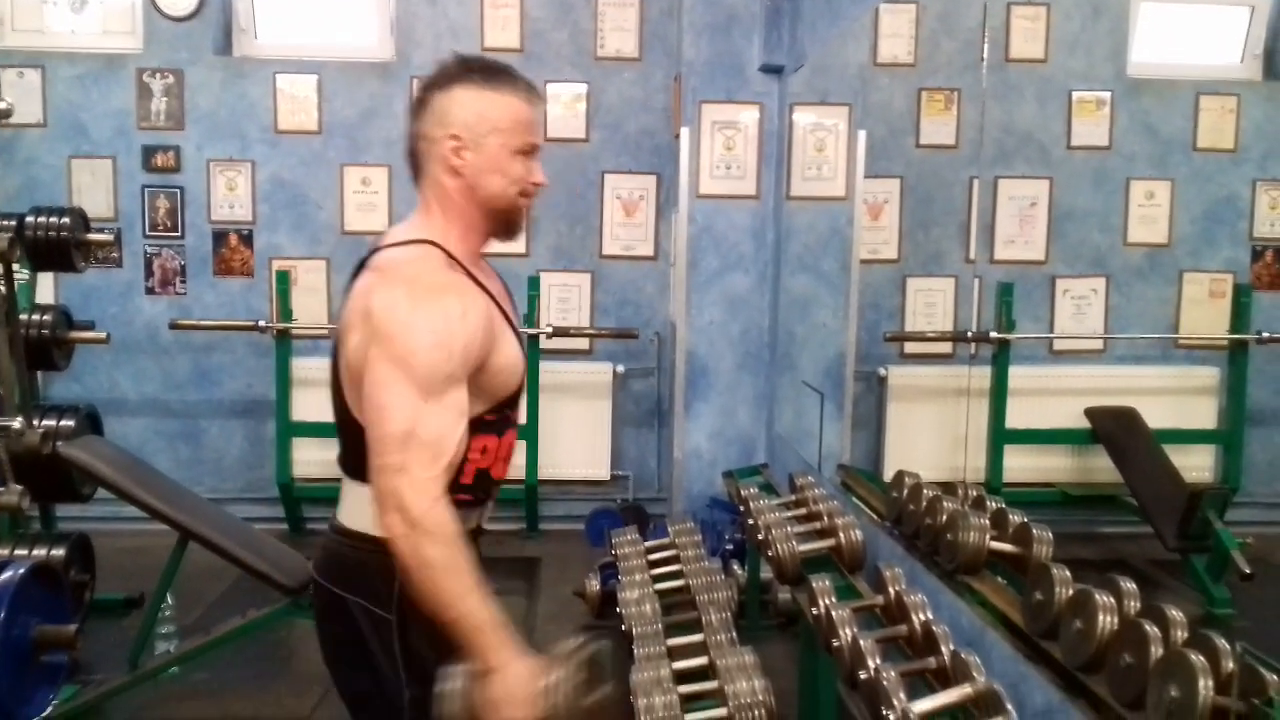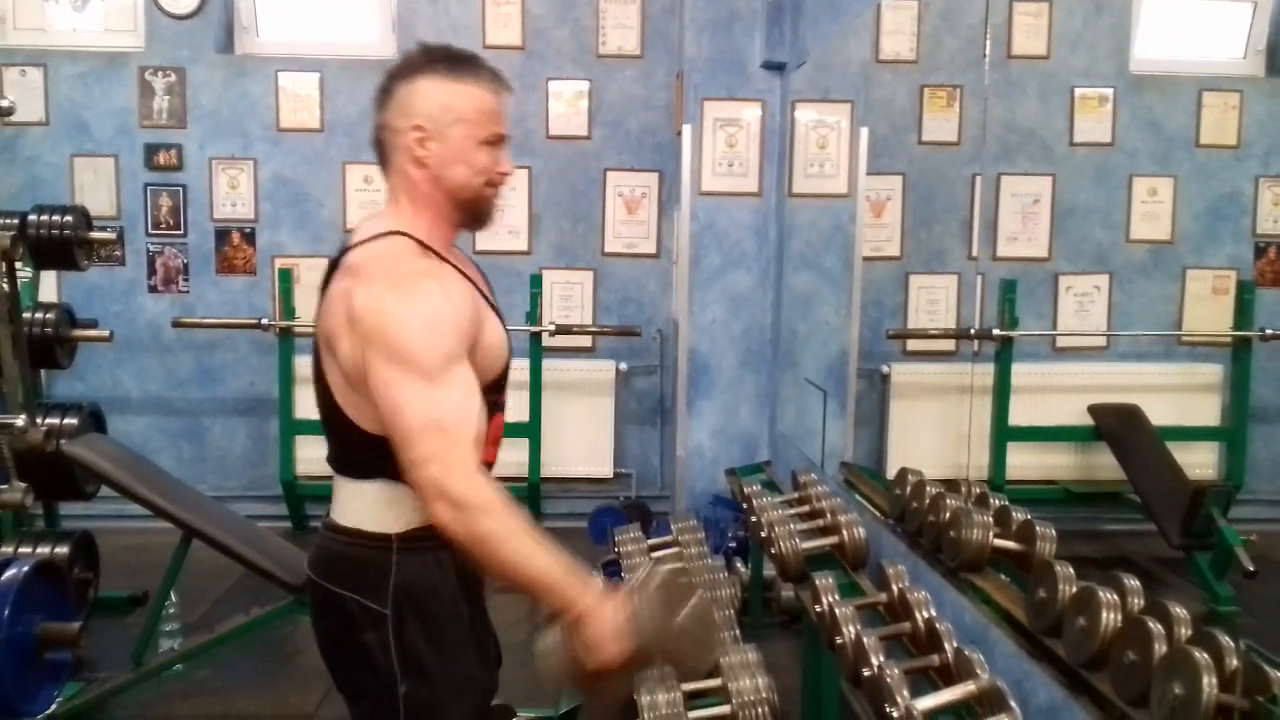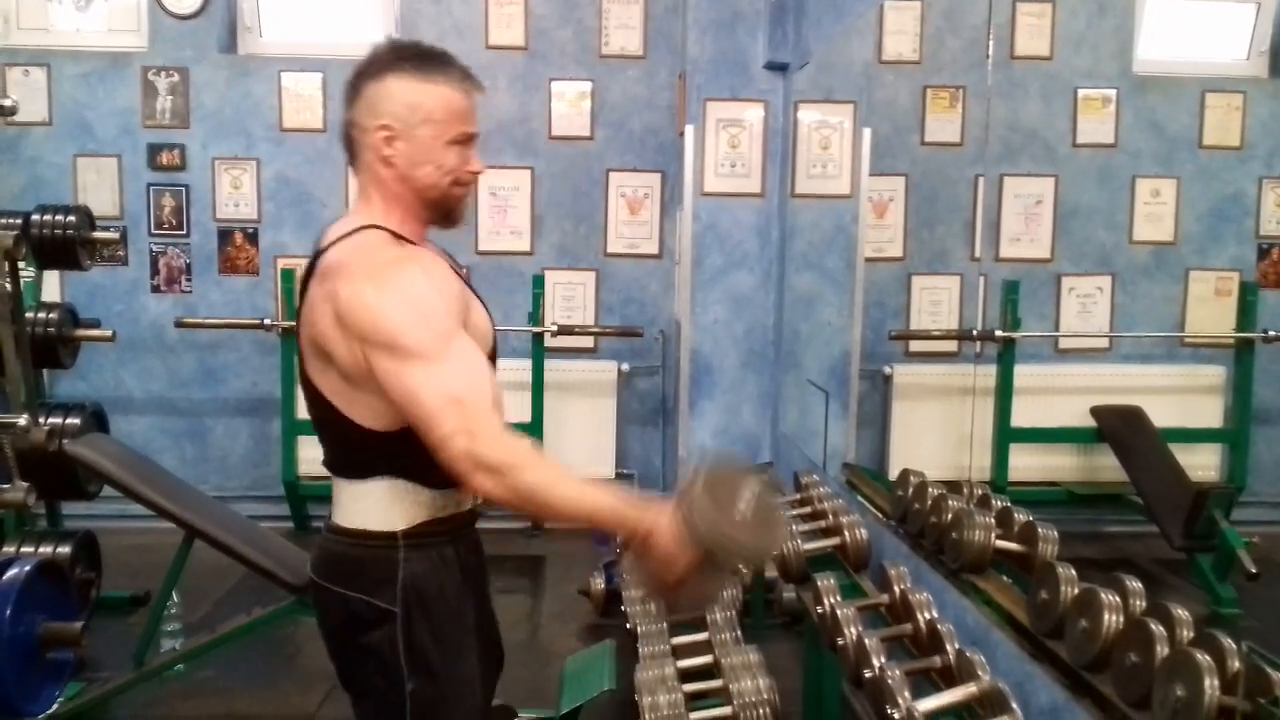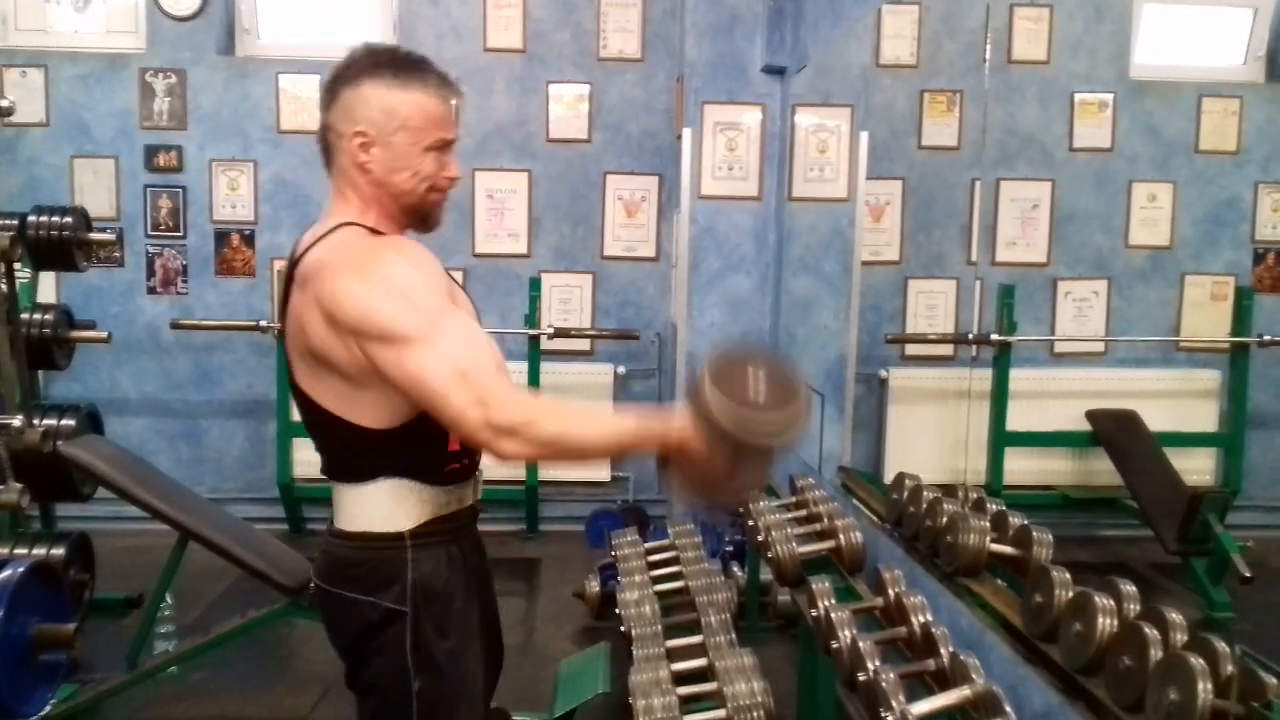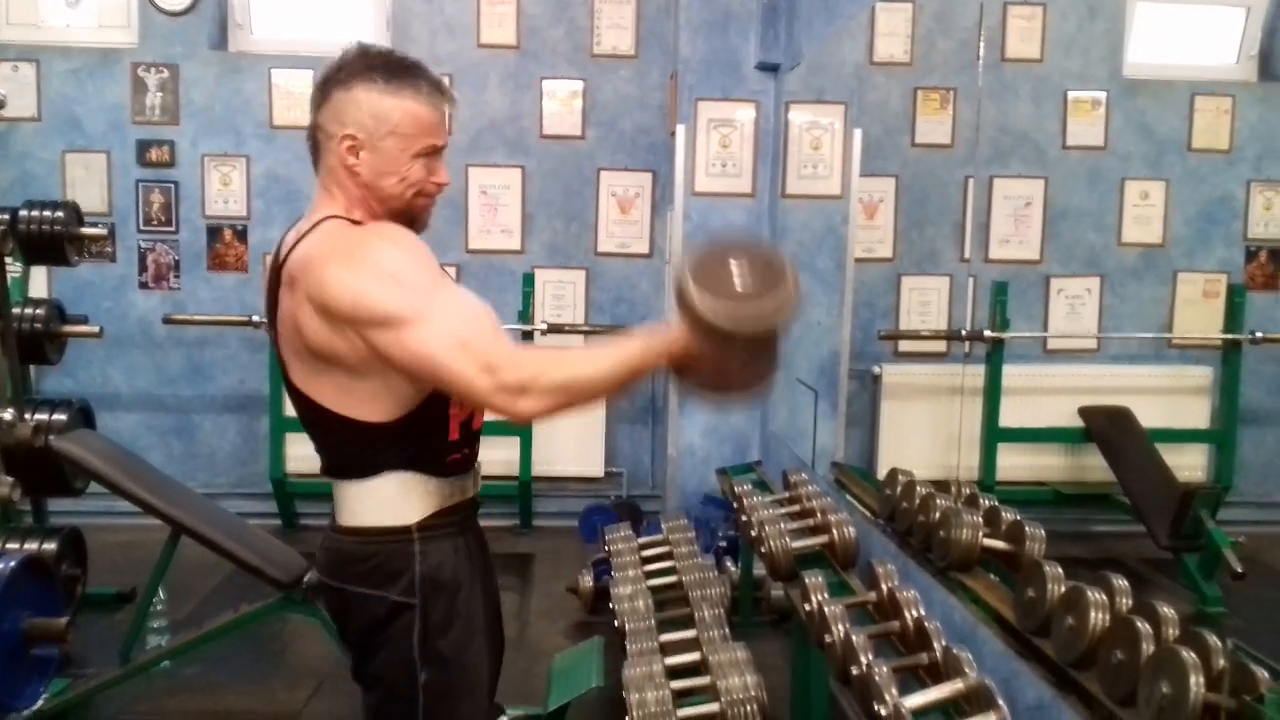
dt=0.1s
person 1, frame 1
left shoulder: (442, 267)
right shoulder: (422, 294)
right elbow: (411, 502)
right wrist: (500, 658)
left hip: (416, 566)
right hip: (393, 581)
person 1, frame 2
left shoulder: (409, 257)
right shoulder: (405, 285)
right elbow: (451, 489)
right wrist: (585, 603)
left hip: (413, 561)
right hip: (390, 576)
person 1, frame 3
left shoulder: (381, 254)
right shoulder: (385, 276)
right elbow: (490, 462)
right wrist: (641, 520)
left hip: (419, 554)
right hip: (392, 575)
person 1, frame 4
left shoulder: (353, 253)
right shoulder: (368, 269)
right elbow: (504, 421)
right wrist: (665, 429)
left hip: (421, 555)
right hip: (402, 574)
person 1, frame 5
left shoulder: (331, 252)
right shoulder: (359, 262)
right elbow: (516, 384)
right wrist: (668, 343)
left hip: (408, 548)
right hip: (408, 565)
